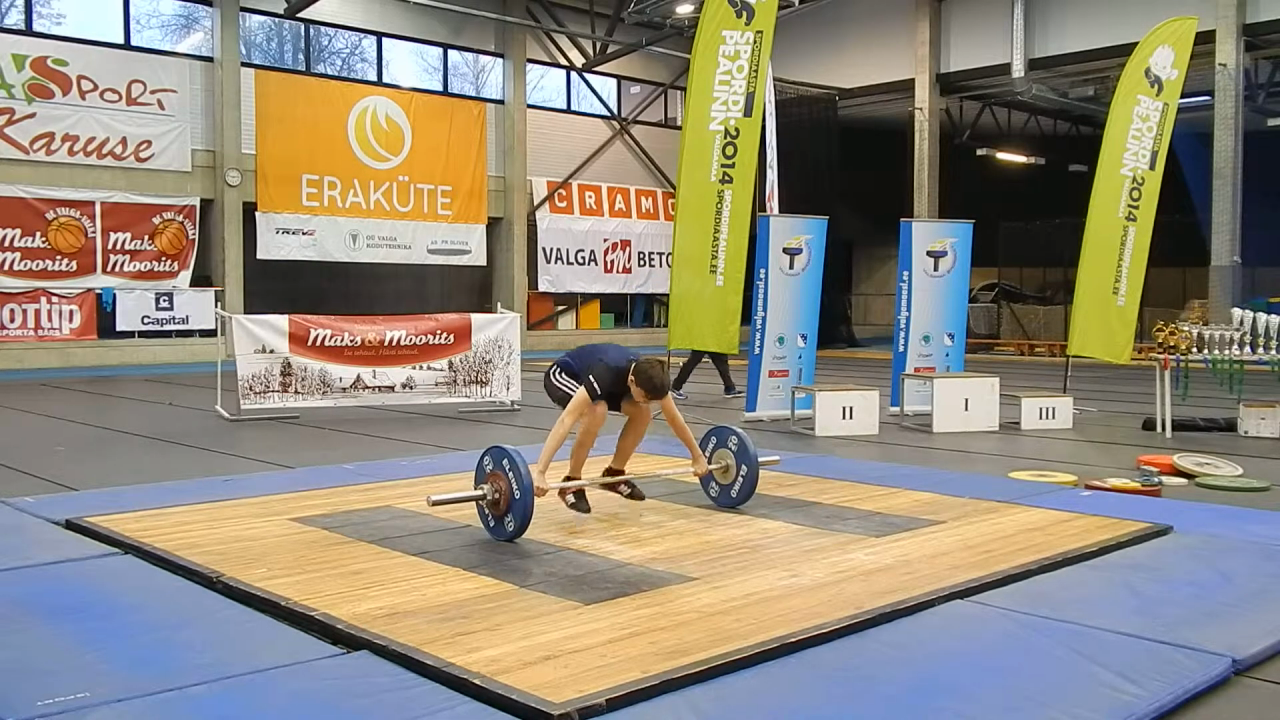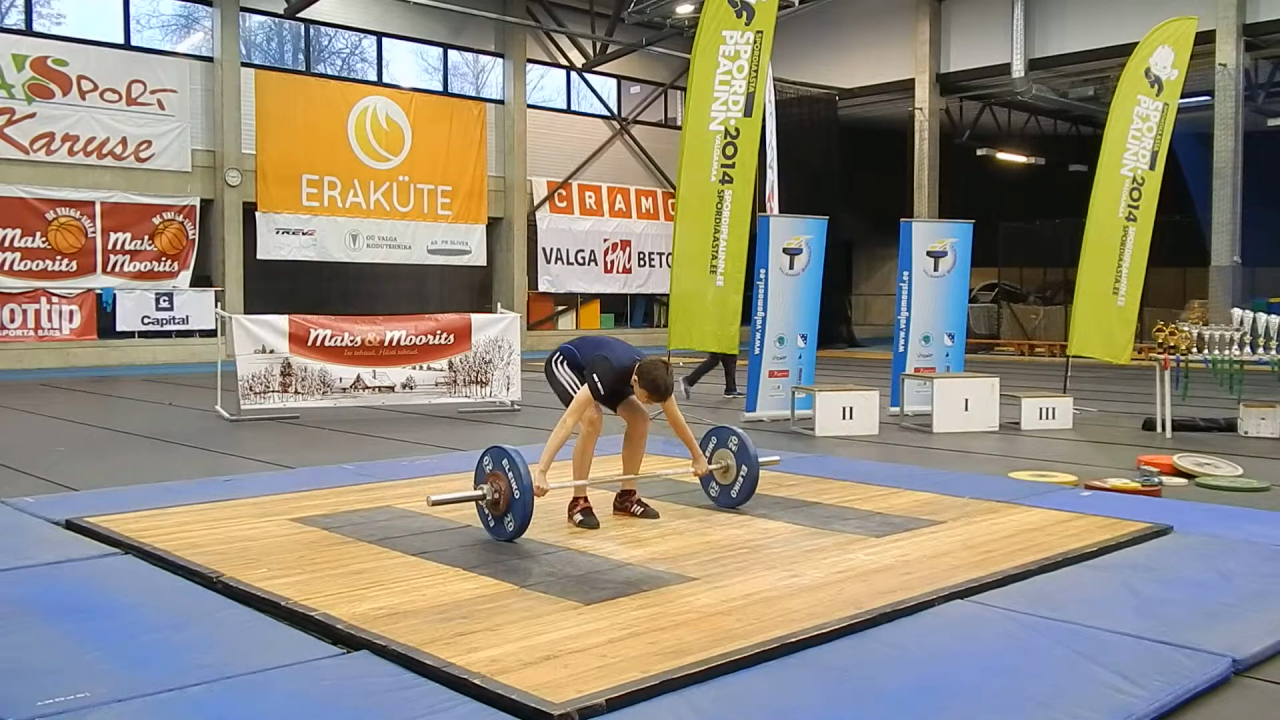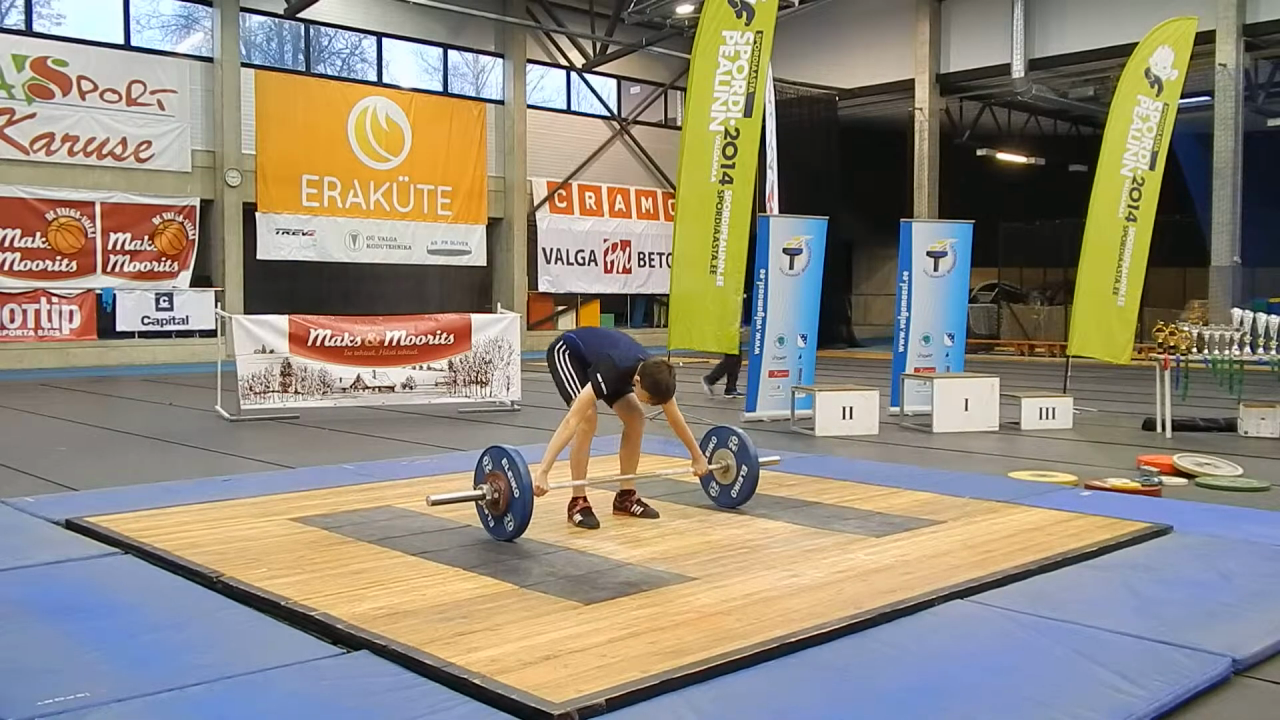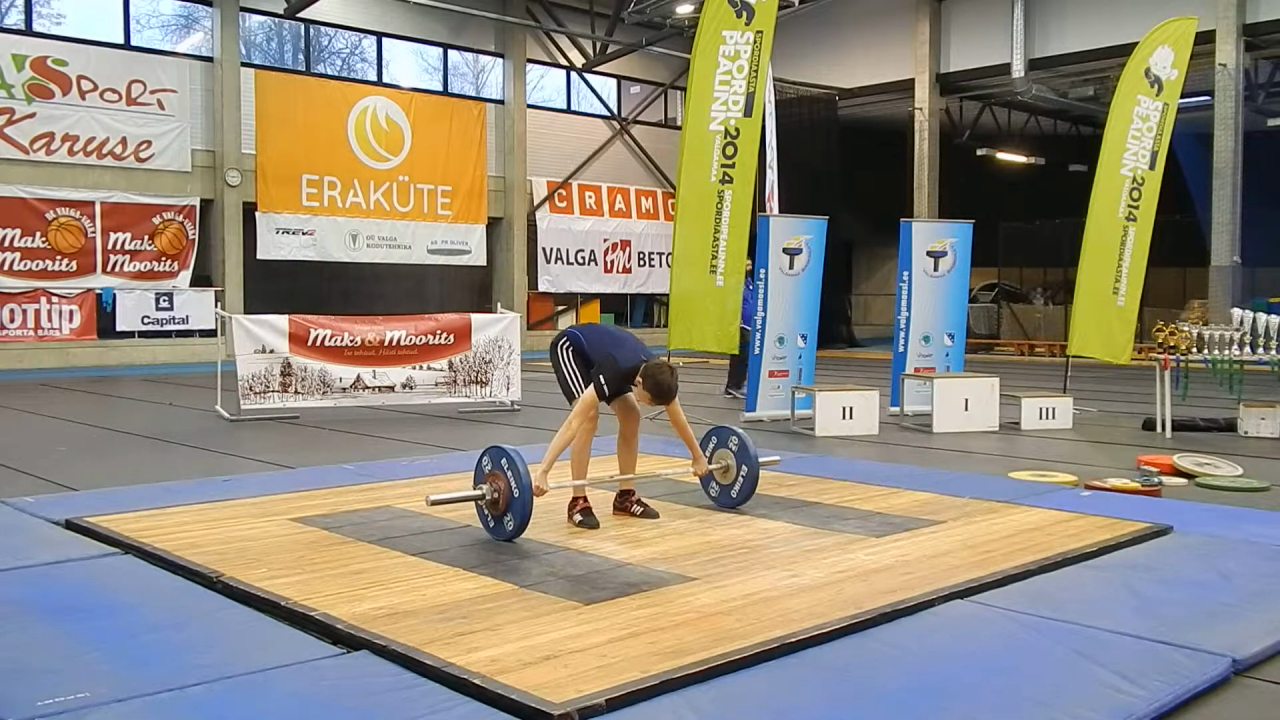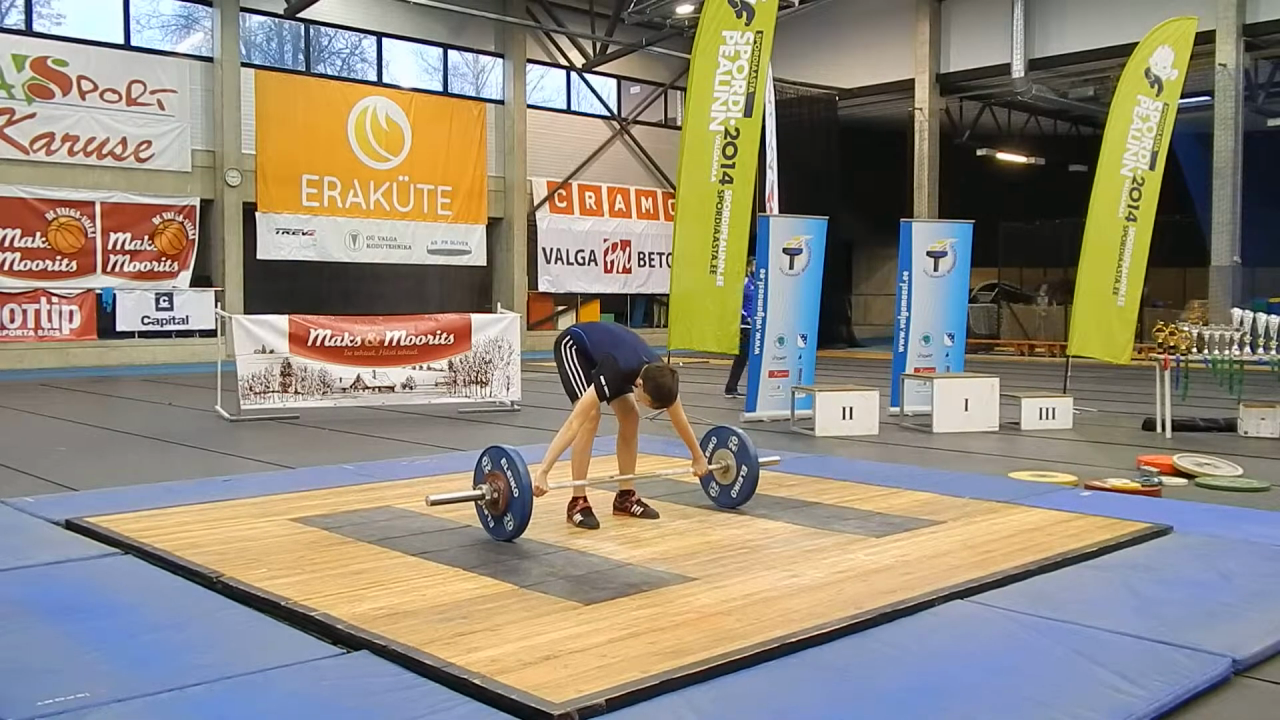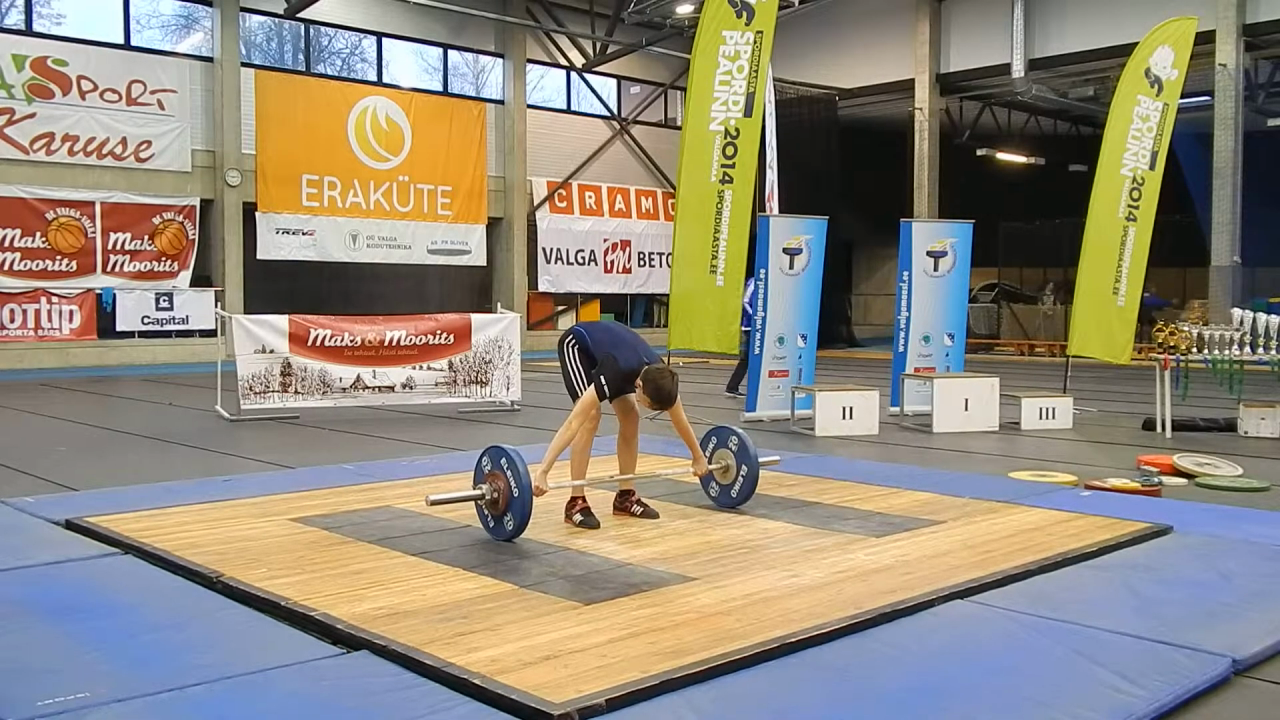
dt=0.1s
person 1, frame 1
left shoulder: (649, 374)
right shoulder: (604, 376)
left elbow: (673, 417)
right elbow: (566, 421)
left wrist: (697, 456)
right wrist: (539, 472)
right hip: (561, 375)
left knee: (643, 411)
right knee: (596, 412)
left ankle: (615, 473)
right ankle: (572, 483)
person 1, frame 2
left shoulder: (654, 376)
right shoulder: (608, 373)
left elbow: (675, 418)
right elbow: (568, 421)
left wrist: (698, 457)
right wrist: (541, 472)
left hip: (591, 360)
right hip: (564, 362)
left knee: (640, 418)
right knee: (592, 418)
left ankle: (626, 497)
right ankle: (579, 503)
person 1, frame 3
left shoulder: (655, 373)
right shoulder: (610, 371)
left elbow: (675, 418)
right elbow: (571, 421)
left wrist: (698, 457)
right wrist: (542, 472)
left hip: (592, 356)
right hip: (566, 351)
left knee: (635, 417)
right knee: (588, 417)
left ankle: (625, 496)
right ankle: (578, 502)
person 1, frame 4
left shoulder: (658, 375)
right shoulder: (615, 372)
left elbow: (678, 418)
right elbow: (574, 423)
left wrist: (698, 457)
right wrist: (542, 472)
left hip: (599, 347)
right hip: (570, 346)
left knee: (631, 418)
right knee: (589, 417)
left ankle: (625, 496)
right ankle: (578, 503)
person 1, frame 5
left shoulder: (659, 375)
right shoulder: (615, 372)
left elbow: (679, 418)
right elbow: (574, 423)
left wrist: (698, 457)
right wrist: (542, 472)
left hip: (602, 344)
right hip: (573, 345)
left knee: (630, 418)
right knee: (590, 417)
left ankle: (625, 496)
right ankle: (578, 502)
person 1, frame 6
left shoulder: (661, 378)
right shoulder: (615, 373)
left elbow: (680, 419)
right elbow: (574, 423)
left wrist: (698, 457)
right wrist: (542, 471)
left hip: (607, 342)
right hip: (577, 344)
left knee: (631, 418)
right knee: (590, 417)
left ankle: (625, 496)
right ankle: (576, 502)
